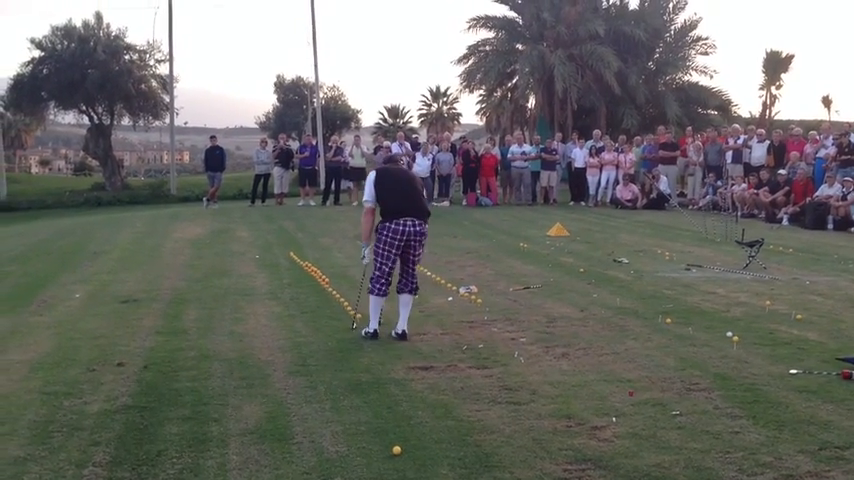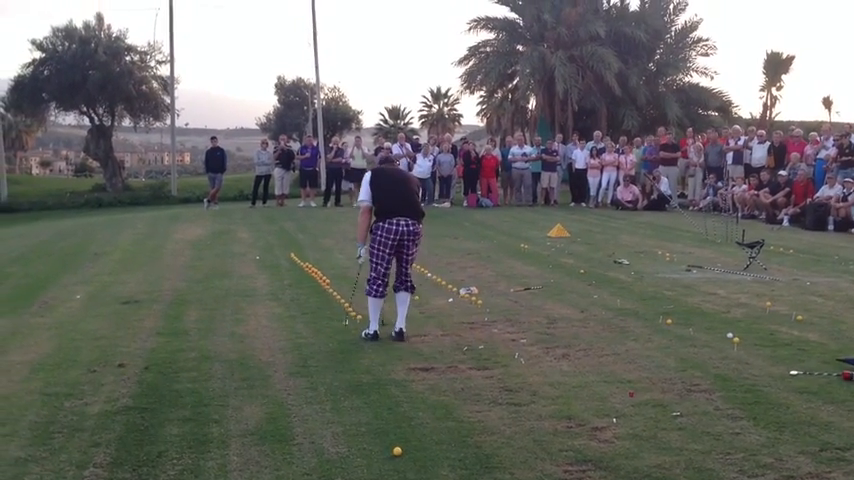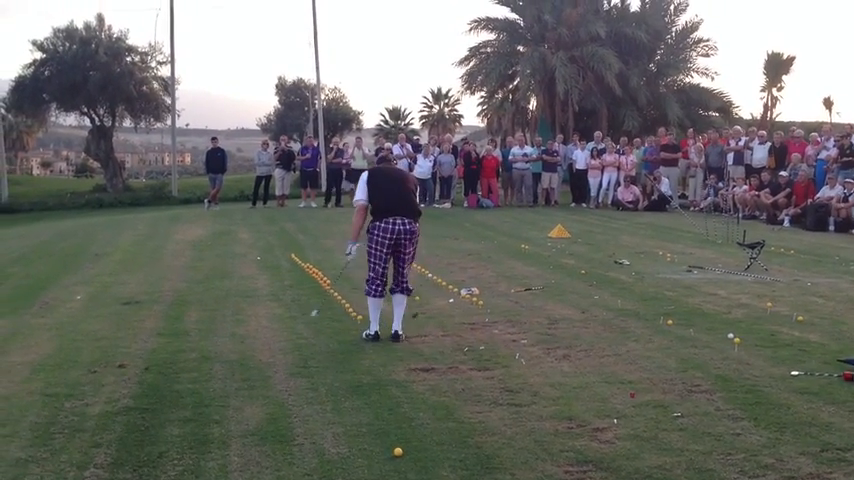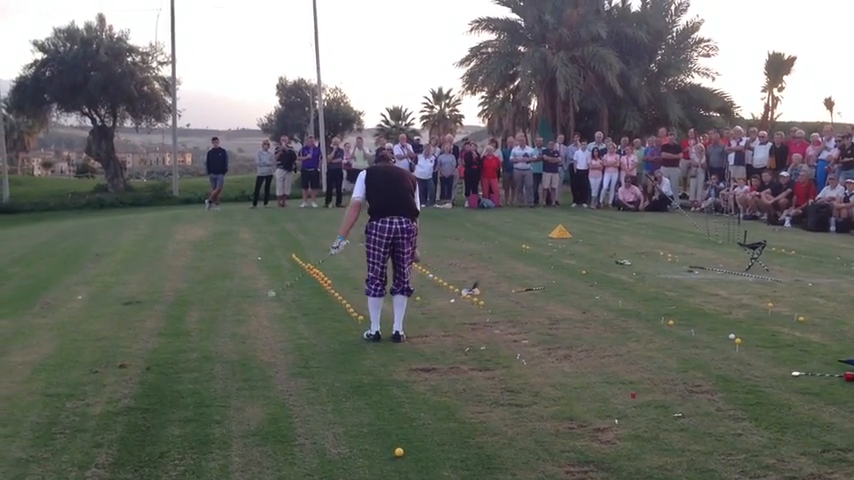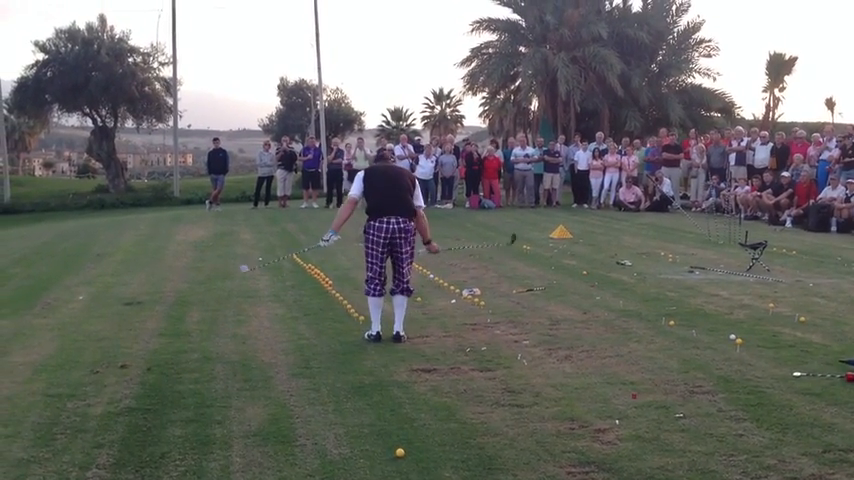
dt=0.1s
person 1, frame 1
left shoulder: (376, 174)
right shoulder: (414, 177)
left elbow: (368, 212)
left wrist: (366, 245)
left hip: (392, 225)
right hip: (419, 226)
left knee: (380, 277)
right knee: (409, 277)
left ankle: (373, 328)
right ankle: (402, 328)
person 1, frame 2
left shoulder: (372, 175)
right shoulder: (410, 178)
left elbow: (365, 211)
left wrist: (361, 245)
left hip: (386, 225)
right hip: (413, 226)
left knee: (377, 278)
right knee: (404, 276)
left ankle: (372, 329)
right ankle: (400, 326)
person 1, frame 3
left shoulder: (369, 174)
right shoulder: (408, 177)
left elbow: (361, 209)
left wrist: (353, 243)
right wrist: (410, 249)
left hip: (382, 225)
right hip: (409, 225)
left knee: (376, 279)
right knee: (402, 279)
left ankle: (373, 330)
right ankle: (397, 329)
person 1, frame 4
left shoulder: (367, 174)
right shoulder: (408, 176)
left elbow: (355, 206)
right elbow: (415, 210)
left wrist: (341, 237)
right wrist: (414, 248)
left hip: (379, 224)
right hip: (407, 225)
left knee: (375, 278)
right knee: (403, 279)
left ankle: (374, 330)
right ankle: (398, 330)
person 1, frame 5
left shoulder: (365, 174)
right shoulder: (409, 176)
left elbow: (350, 203)
right elbow: (419, 213)
left wrist: (333, 232)
right wrist: (427, 241)
left hip: (377, 224)
right hip: (405, 224)
left knee: (375, 278)
right knee: (402, 279)
left ankle: (375, 330)
right ankle: (398, 330)
